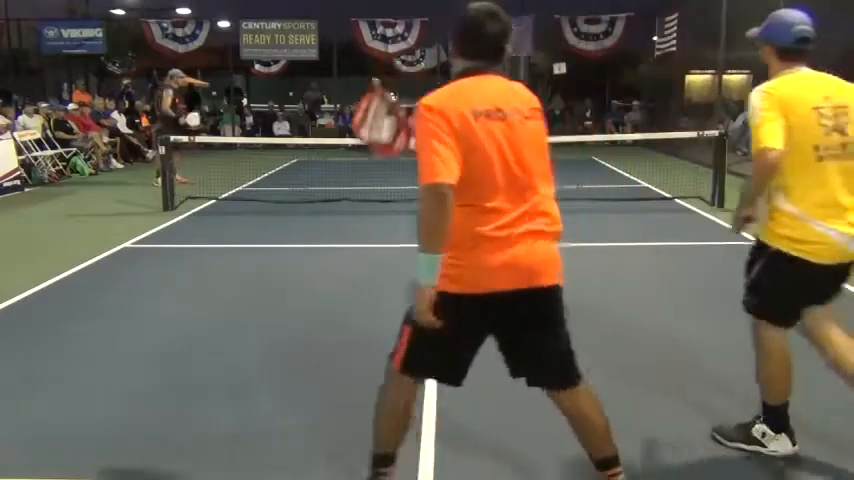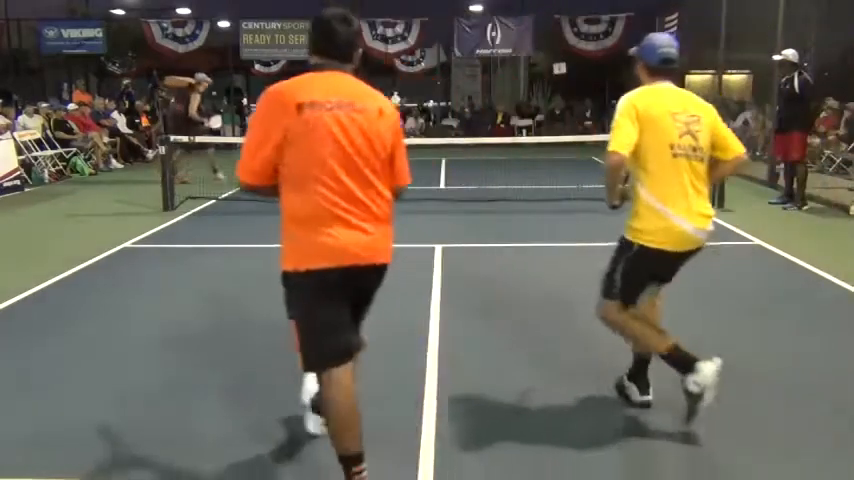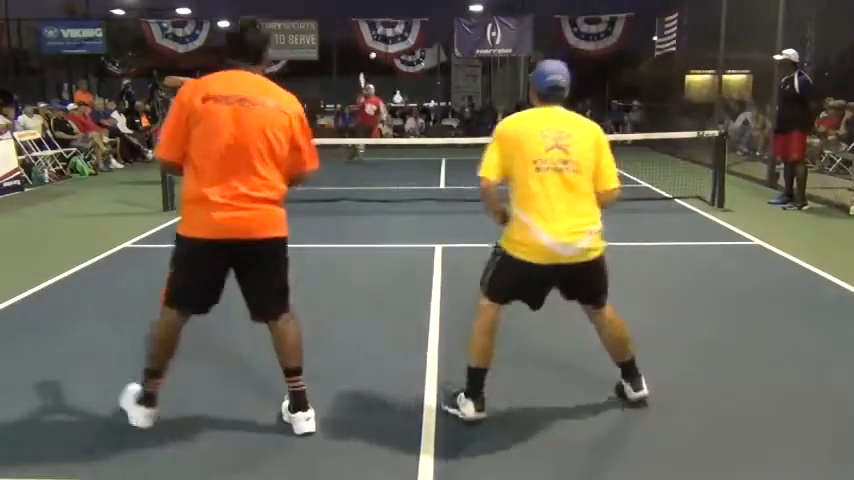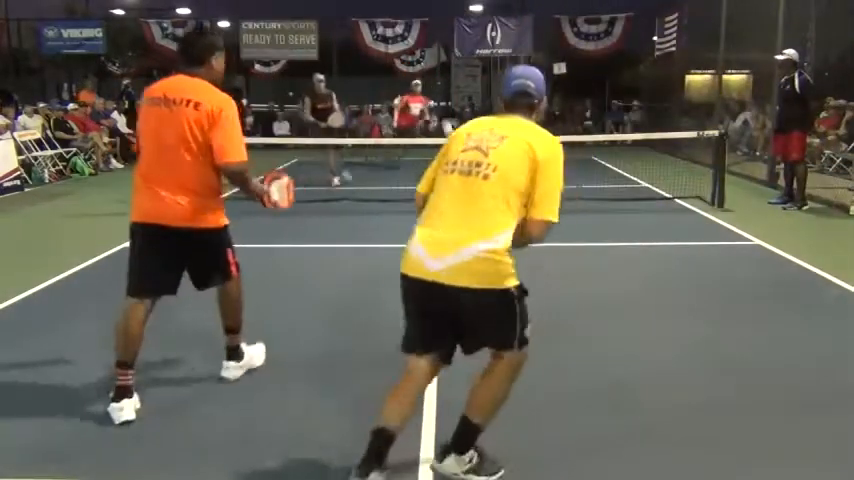
dt=0.5s
person 1, frame 1
left shoulder: (437, 106)
right shoulder: (528, 101)
left elbow: (439, 194)
left wrist: (424, 280)
left hip: (465, 275)
right hip: (536, 269)
left knee: (402, 373)
right knee: (567, 385)
person 1, frame 2
left shoulder: (281, 98)
right shoulder: (382, 107)
left elbow: (252, 181)
right elbow: (395, 185)
left hip: (315, 253)
right hip: (372, 250)
left knee: (333, 365)
right knee: (341, 341)
right ankle: (326, 405)
person 1, frame 3
left shoulder: (194, 92)
right shoulder: (287, 103)
left elbow: (168, 161)
right elbow: (301, 172)
left hip: (205, 225)
right hip: (265, 227)
left knee: (175, 311)
right knee: (280, 315)
left ankle: (147, 400)
right ankle: (299, 406)
person 1, frame 4
left shoulder: (150, 93)
right shoulder: (218, 103)
right elbow: (231, 166)
right wrist: (255, 189)
left hip: (148, 213)
right hip: (198, 216)
left knee: (139, 300)
right knee: (229, 278)
left ankle: (123, 393)
right ankle: (234, 355)
person 2, frame 1
left shoulder: (769, 94)
left elbow: (769, 156)
left wrist: (745, 205)
left hip: (798, 237)
left knee: (767, 327)
right knee: (817, 324)
left ankle: (774, 430)
person 2, frame 2
left shoulder: (634, 102)
right shoulder: (701, 107)
left elbow: (616, 159)
right elbow: (737, 159)
left wrist: (614, 193)
left hip: (654, 229)
right hip: (697, 227)
left knee: (614, 310)
right knee: (642, 298)
left ankle: (695, 369)
right ankle: (638, 382)
person 2, frame 3
left shoulder: (510, 126)
right shoulder: (590, 129)
left elbow: (487, 185)
right elbow: (609, 194)
left wrist: (502, 217)
left hip: (527, 244)
right hip: (582, 243)
left knee: (489, 306)
right knee: (600, 309)
left ankle: (472, 397)
right ankle: (633, 382)
person 2, frame 4
left shoulder: (467, 130)
right shoulder: (544, 143)
left elbow: (422, 200)
right elbow: (538, 228)
left hip: (420, 263)
right hip: (481, 272)
left knee: (421, 364)
right knee: (510, 356)
person 3, frame 1
left shoulder: (802, 80)
right shoulder: (785, 80)
left elbow: (808, 105)
left wrist: (804, 125)
right wrist: (777, 127)
left hip: (798, 127)
right hip: (785, 126)
left knee: (797, 162)
right knee: (786, 161)
left ankle: (800, 197)
right ankle: (788, 194)
person 3, frame 2
left shoulder: (803, 80)
right shoulder: (784, 81)
left elbow: (809, 104)
left wrist: (807, 125)
right wrist: (778, 124)
left hip: (797, 127)
right hip: (784, 126)
left knee: (798, 161)
right knee: (787, 161)
left ankle: (800, 199)
right ankle: (788, 194)
person 3, frame 3
left shoulder: (802, 80)
right shoulder: (784, 81)
left elbow: (809, 104)
left wrist: (807, 124)
right wrist: (777, 124)
left hip: (797, 127)
right hip: (784, 126)
left knee: (798, 161)
right knee: (786, 161)
left ankle: (801, 199)
right ankle: (788, 194)
person 3, frame 4
left shoulder: (803, 80)
right shoulder: (783, 81)
left elbow: (809, 105)
left wrist: (806, 125)
right wrist: (777, 124)
left hip: (797, 127)
right hip: (784, 126)
left knee: (798, 160)
right knee: (786, 160)
left ankle: (800, 199)
right ankle: (788, 194)
